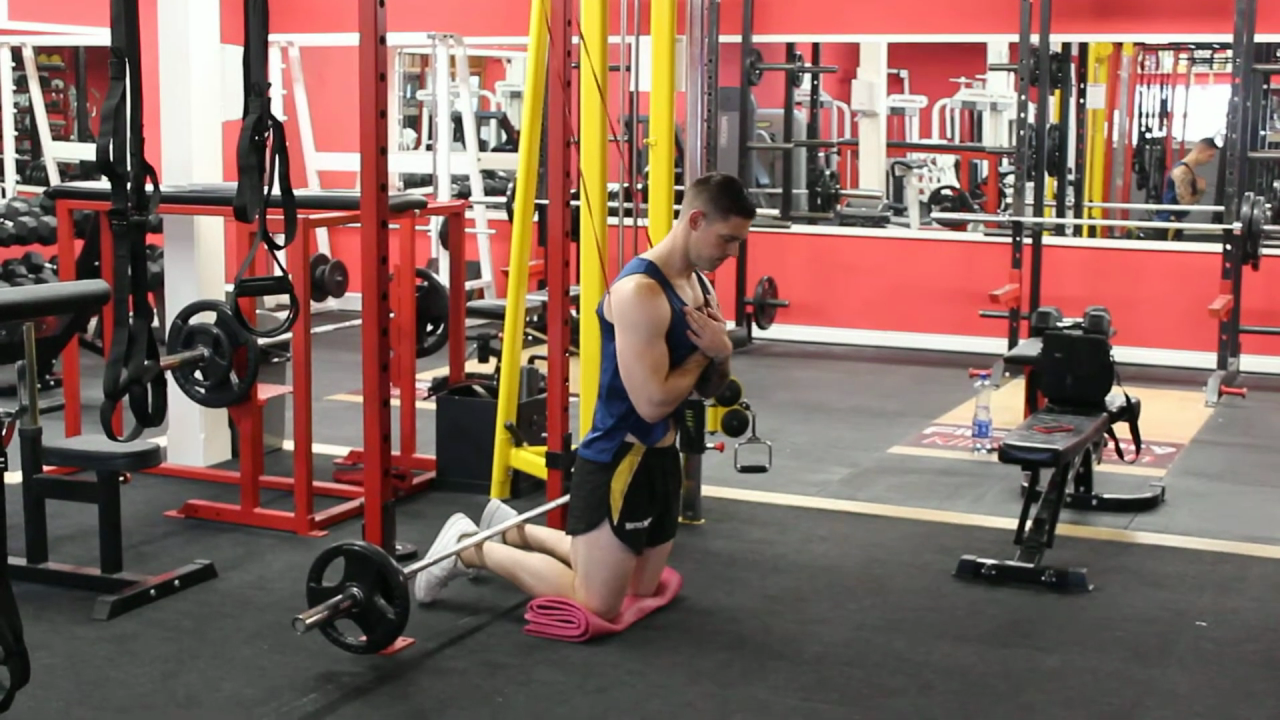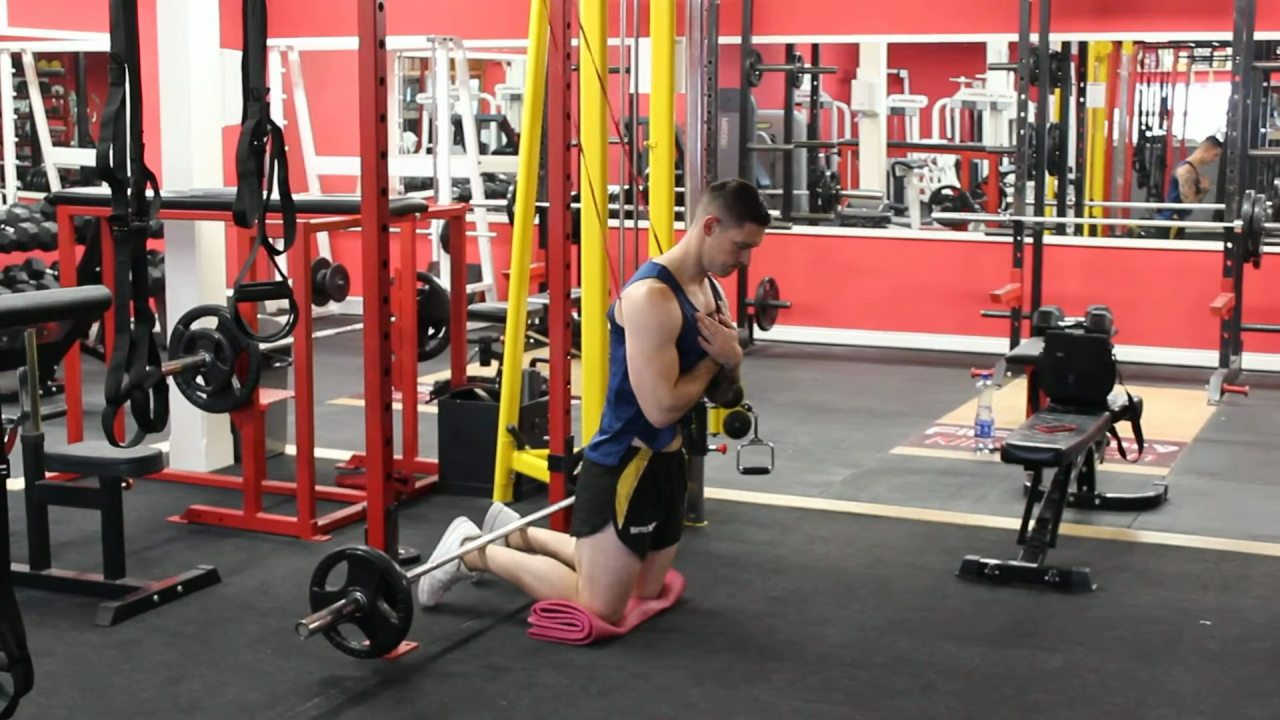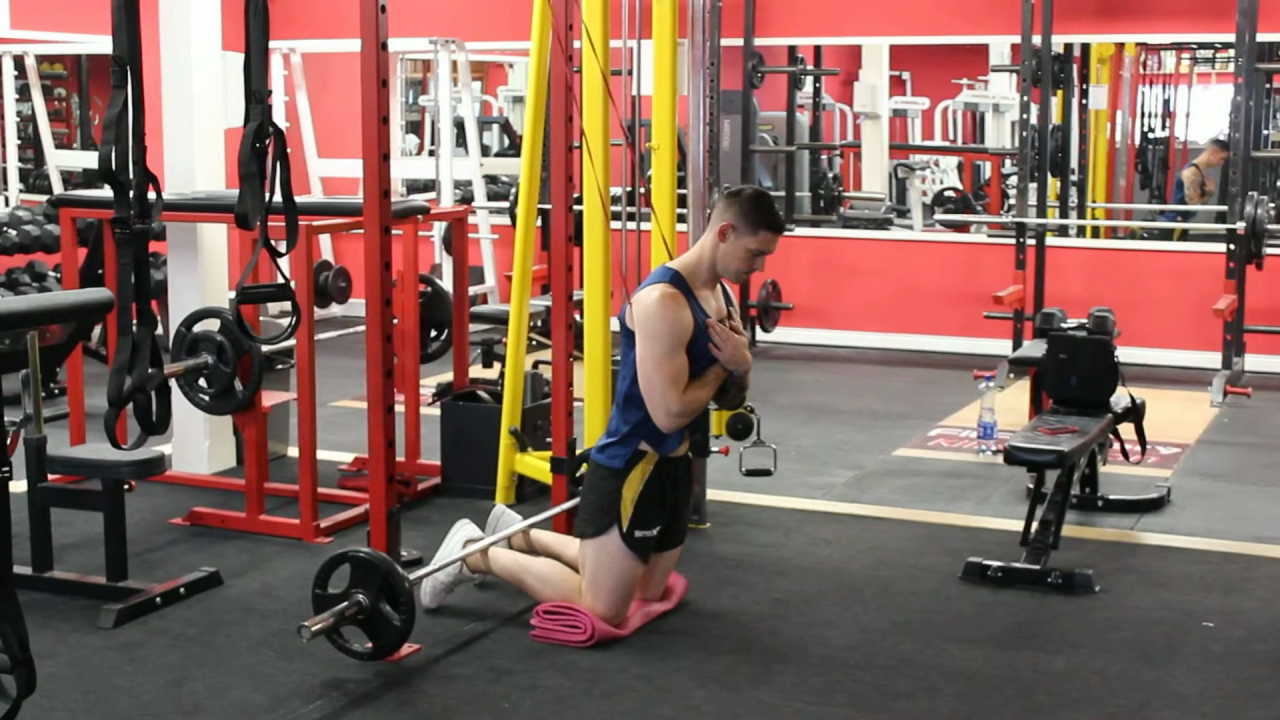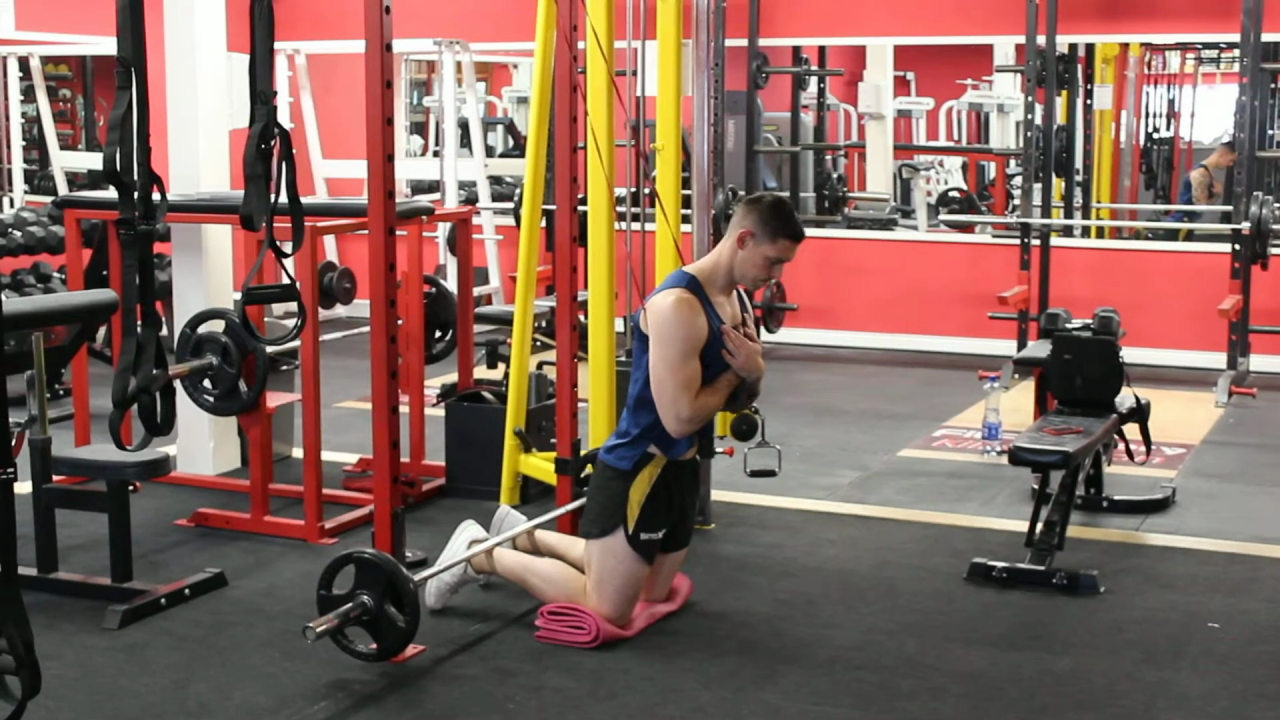
dt=0.3s
person 1, frame 1
left shoulder: (698, 284)
right shoulder: (639, 292)
left elbow: (708, 388)
right elbow: (652, 402)
left wrist: (722, 352)
right wrist: (704, 350)
left hip: (660, 457)
right hip: (619, 462)
left knee: (642, 587)
right knee: (597, 606)
left ankle: (512, 529)
right ankle: (469, 547)
person 1, frame 2
left shoulder: (710, 289)
right shoulder: (651, 296)
right elbow: (661, 408)
left wrist: (732, 357)
right wrist: (713, 359)
left hip: (666, 461)
right hip: (625, 466)
left knee: (644, 591)
right knee: (600, 608)
left ankle: (514, 533)
right ankle: (472, 551)
person 1, frame 3
left shoulder: (722, 295)
right shoulder: (663, 301)
left elbow: (728, 397)
right elbow: (669, 413)
left wrist: (741, 365)
right wrist: (722, 363)
left hip: (671, 465)
right hip: (631, 468)
left knee: (647, 592)
right knee: (602, 611)
left ankle: (517, 535)
right ankle: (473, 553)
person 1, frame 4
left shoulder: (737, 301)
right shoulder: (678, 305)
left elbow: (738, 400)
right elbow: (680, 418)
left wrist: (754, 372)
right wrist: (736, 369)
left hip: (679, 467)
right hip: (639, 470)
left knee: (652, 592)
right knee: (607, 611)
left ankle: (522, 534)
right ankle: (480, 553)
